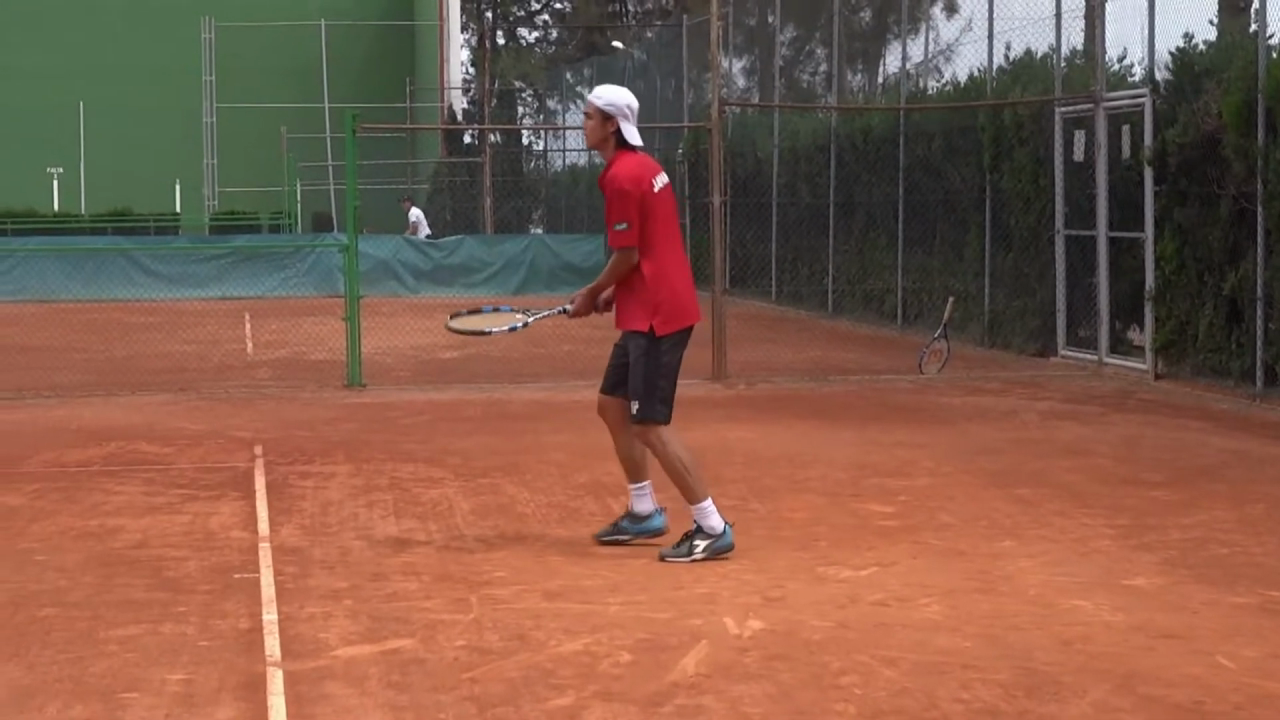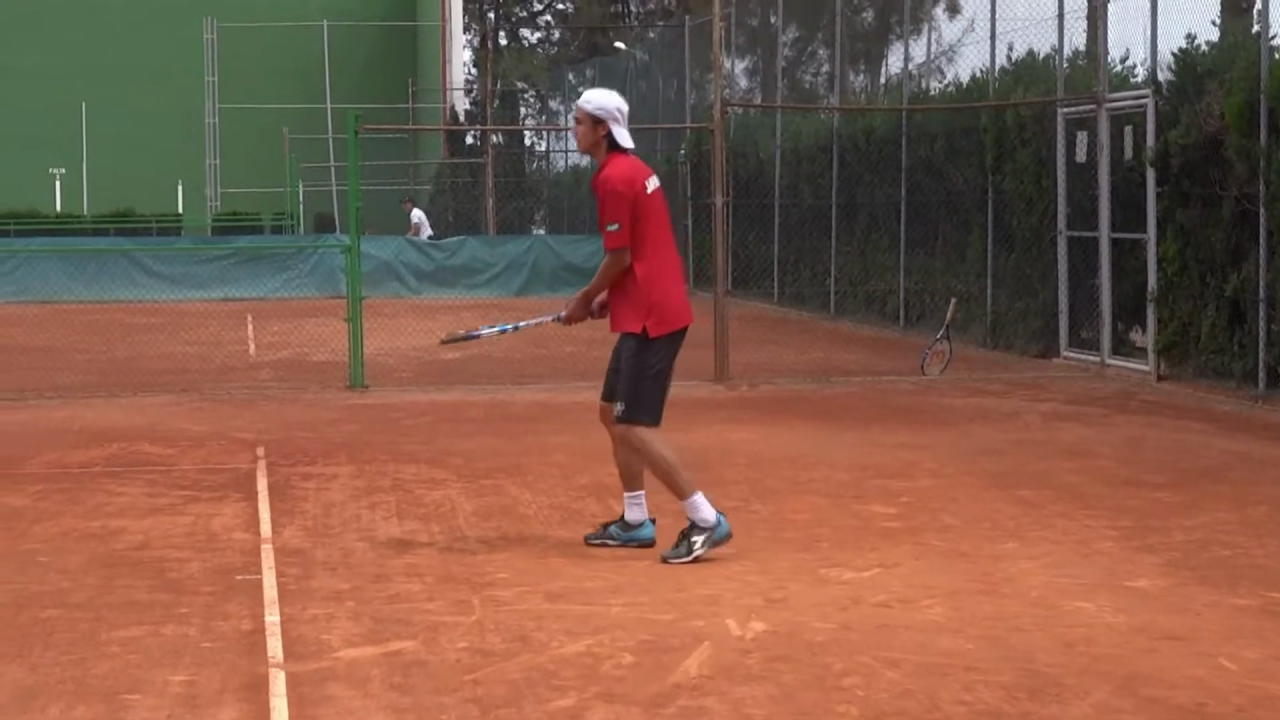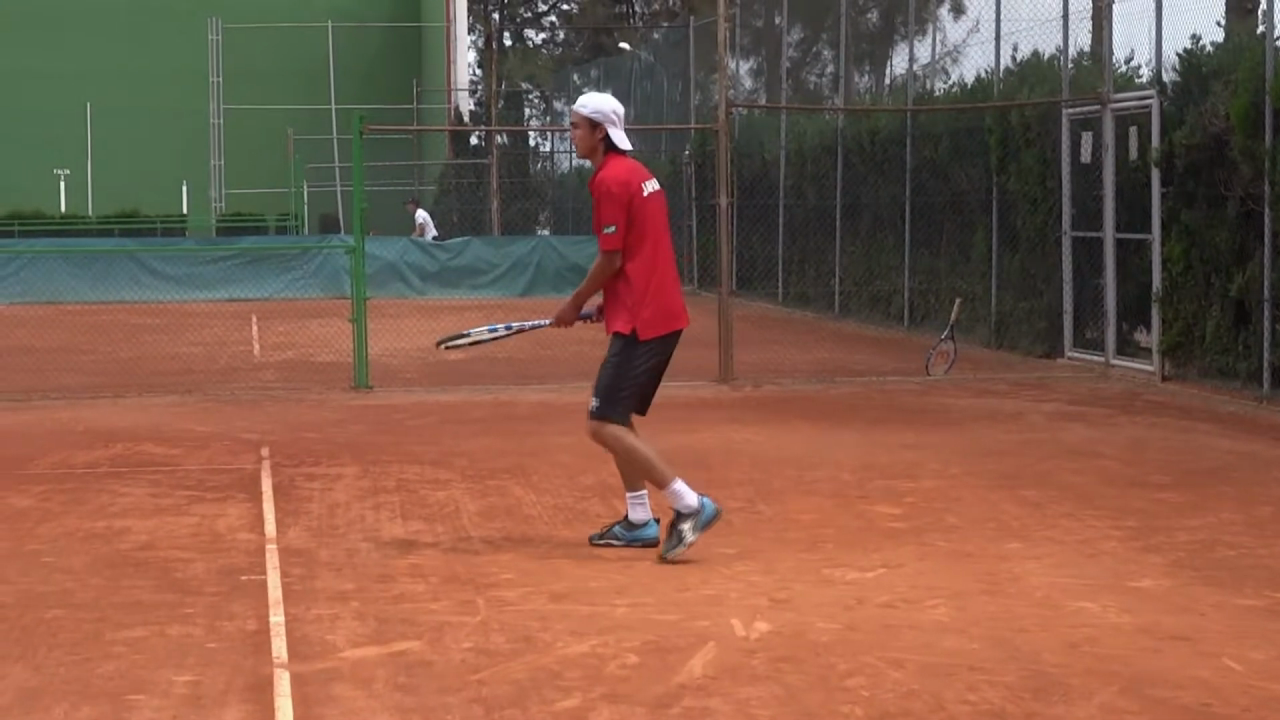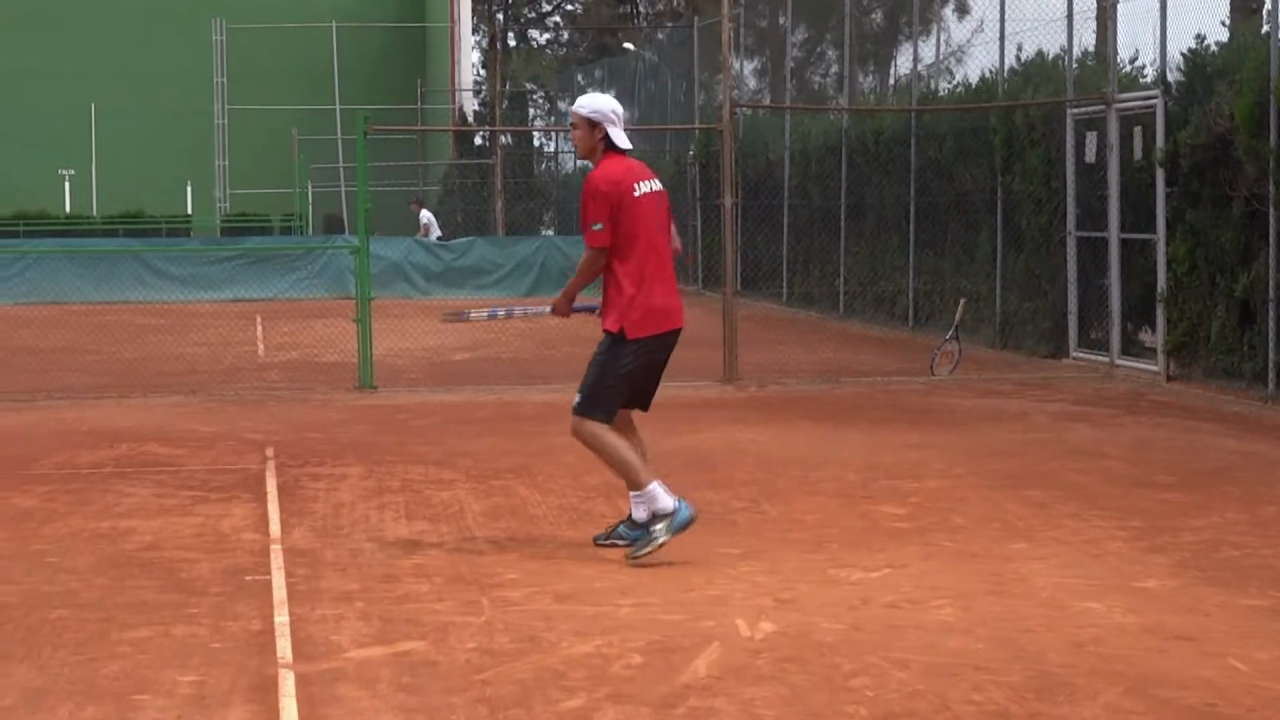
dt=0.1s
person 1, frame 1
left shoulder: (621, 177)
right shoulder: (643, 166)
left elbow: (627, 257)
left wrist: (591, 292)
right wrist: (614, 292)
left hip: (656, 316)
right hip: (647, 312)
left knee: (650, 426)
right knee: (612, 405)
left ankle: (713, 528)
right ankle: (643, 511)
person 1, frame 2
left shoulder: (612, 178)
right shoulder: (635, 170)
left elbow: (618, 258)
left wrist: (584, 299)
right wrist: (608, 298)
left hip: (648, 319)
right hip: (655, 312)
left knee: (634, 427)
right knee: (619, 416)
left ankle: (706, 519)
right ankle: (635, 521)
person 1, frame 3
left shoulder: (609, 180)
right shoulder: (636, 172)
left elbow: (610, 259)
left wrist: (574, 303)
right wrist: (607, 300)
left hip: (641, 320)
right hip: (659, 313)
left knee: (604, 425)
right knee: (614, 416)
left ankle: (691, 504)
right ankle: (639, 520)
person 1, frame 4
left shoulder: (601, 180)
right shoulder: (644, 174)
left elbow: (594, 258)
right elbow: (672, 245)
left wrist: (566, 297)
left hip: (635, 320)
right hip: (665, 316)
left knee: (586, 422)
right knee: (618, 414)
left ankle: (667, 506)
right ankle: (645, 516)
